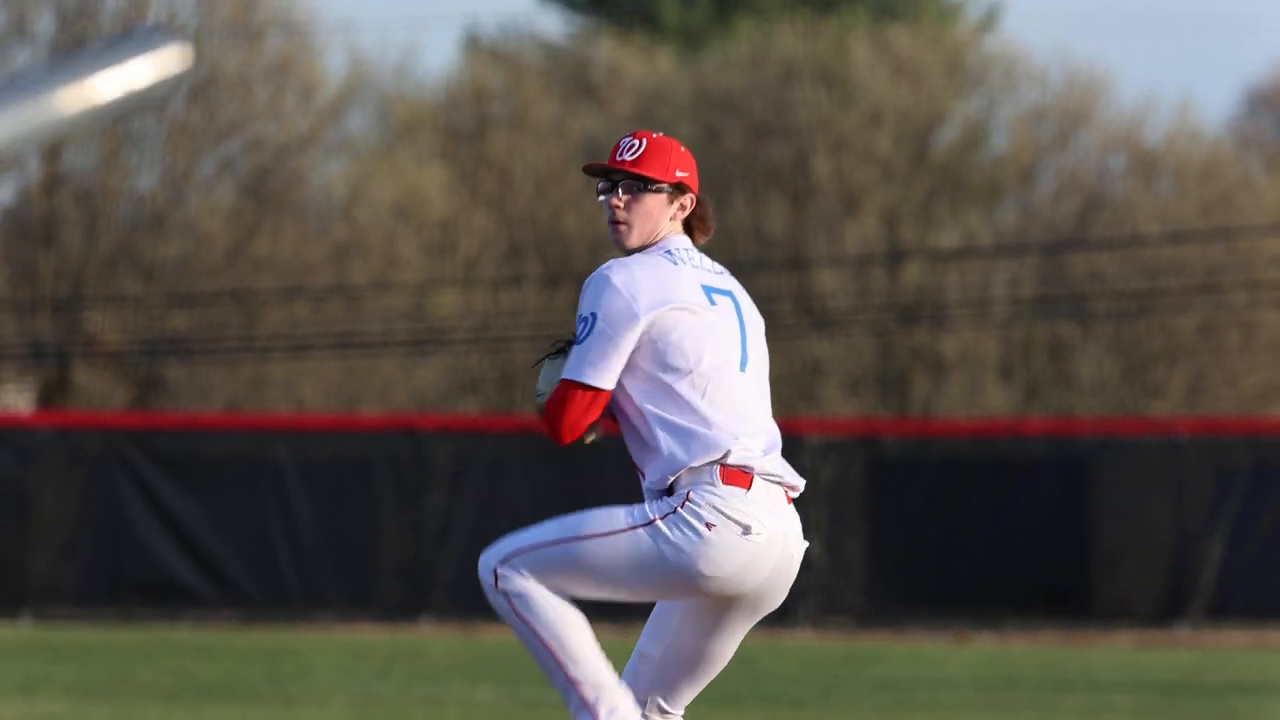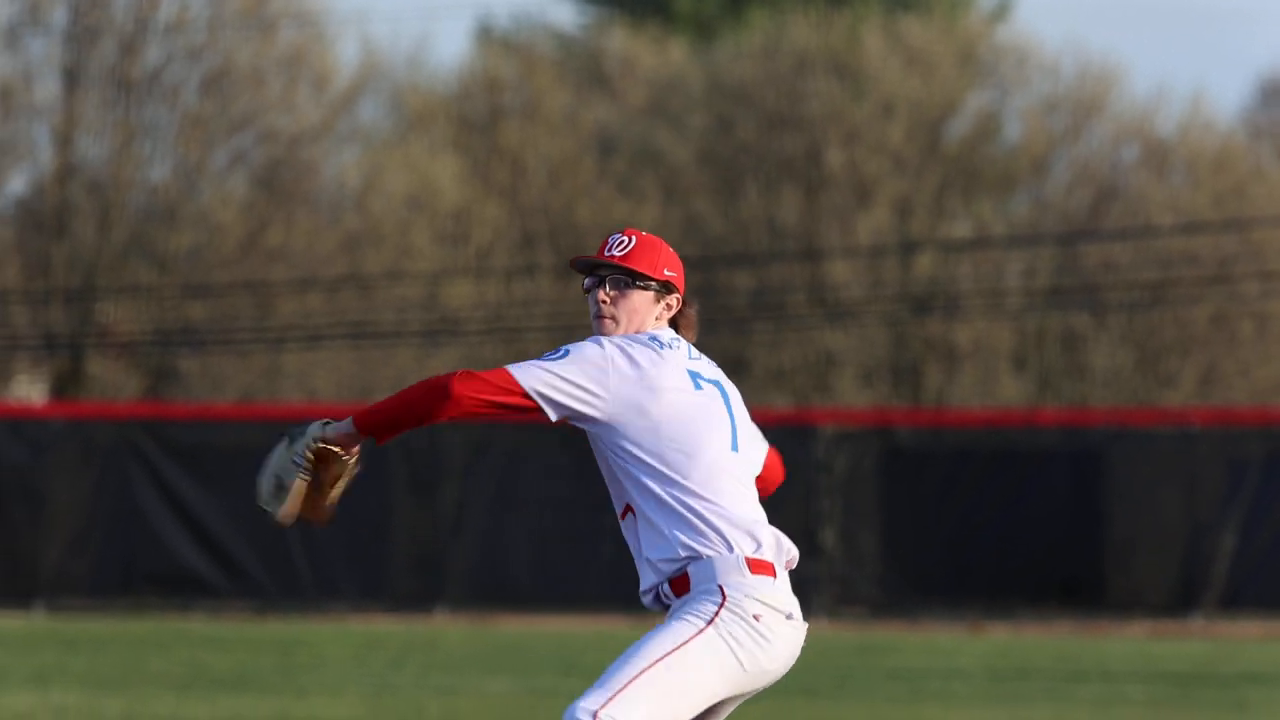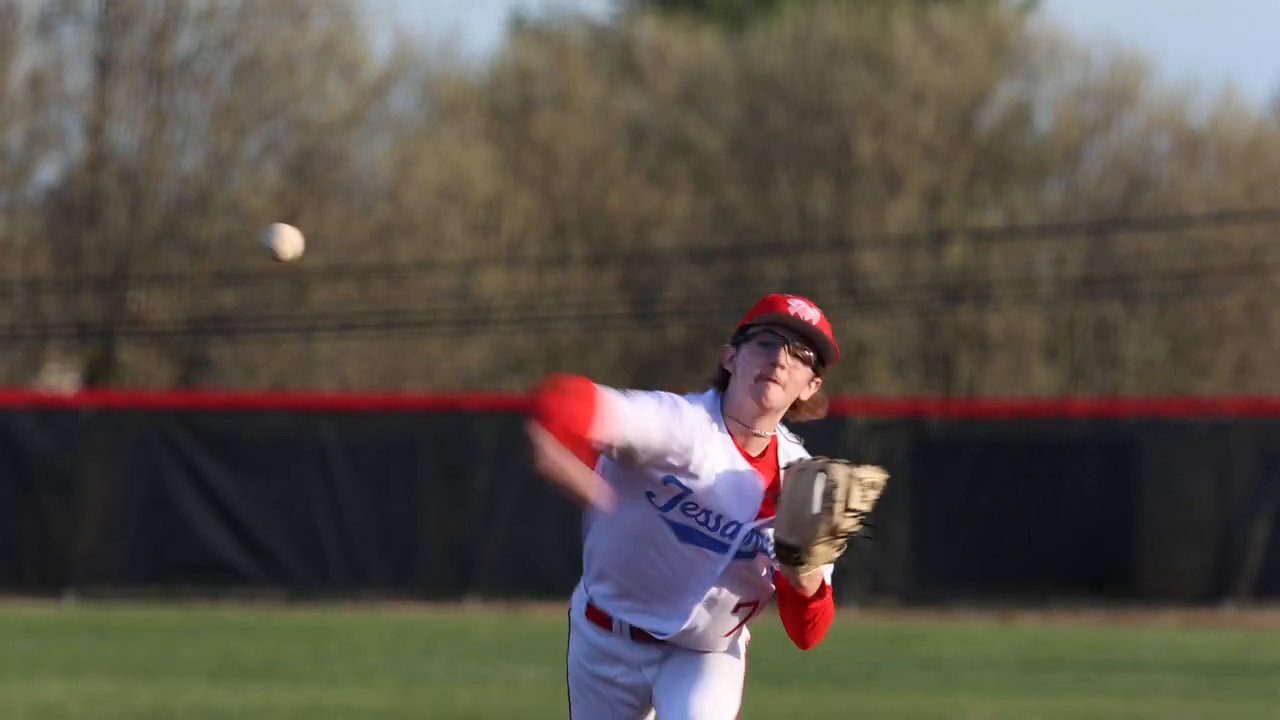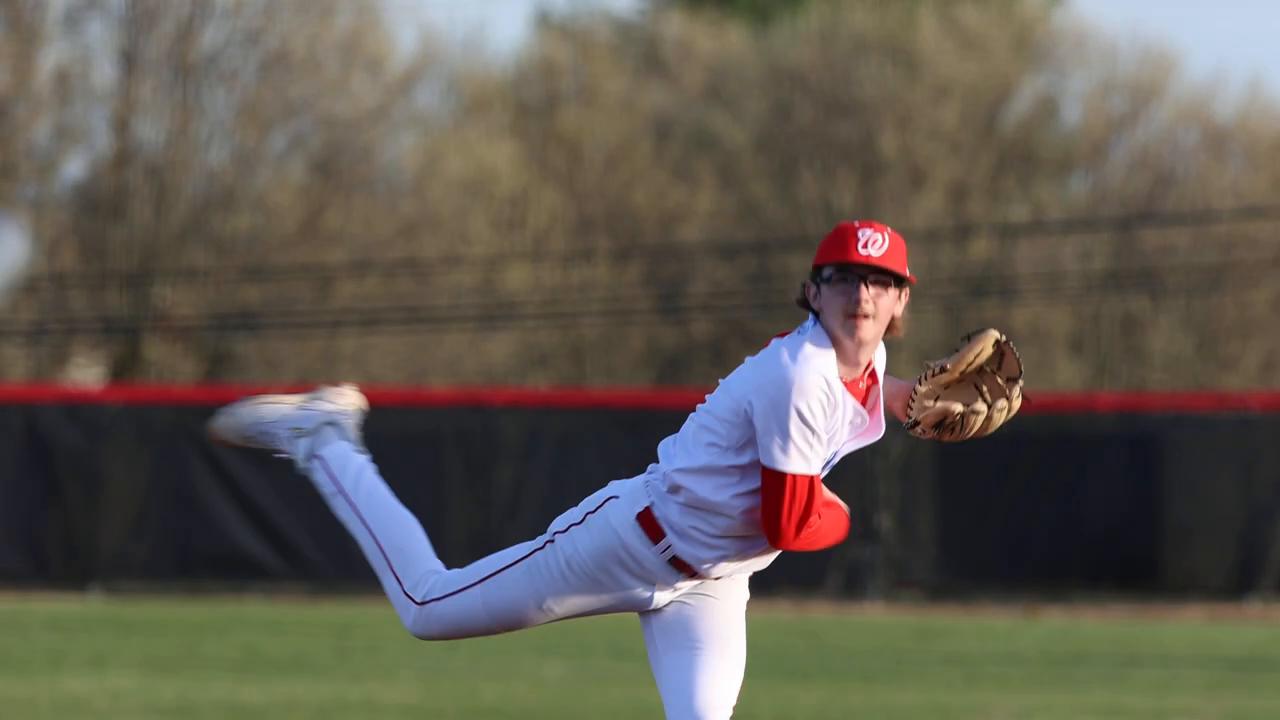
dt=0.3s
person 1, frame 1
left shoulder: (619, 281)
right shoulder: (726, 287)
left elbow: (565, 422)
left wrist: (561, 389)
left hip: (713, 522)
right hip: (775, 537)
left knee: (504, 568)
person 1, frame 2
left shoulder: (614, 364)
right shoulder: (708, 376)
left elbow: (467, 389)
right elbow: (768, 475)
left wrist: (358, 425)
left hip: (741, 611)
right hip: (764, 616)
person 1, frame 3
right shoulder: (672, 420)
left elbow: (808, 633)
right elbow: (555, 399)
left wrist: (809, 581)
right wrist: (571, 465)
left hip: (703, 659)
right hip: (606, 645)
person 1, frame 4
left shoulder: (864, 358)
right shoulder: (801, 375)
right elbow: (780, 528)
left wrist: (880, 396)
right wrist: (834, 518)
left hip: (709, 579)
right hip: (633, 539)
right knee: (430, 607)
right ankle: (323, 434)
